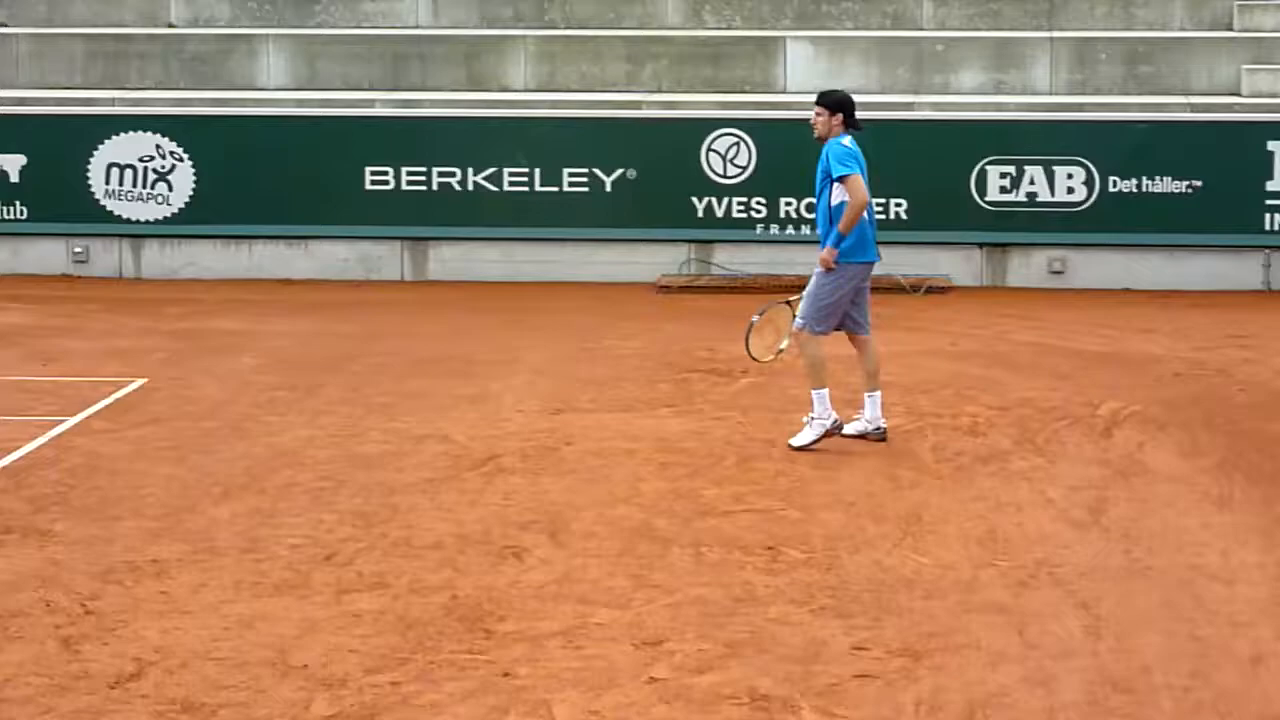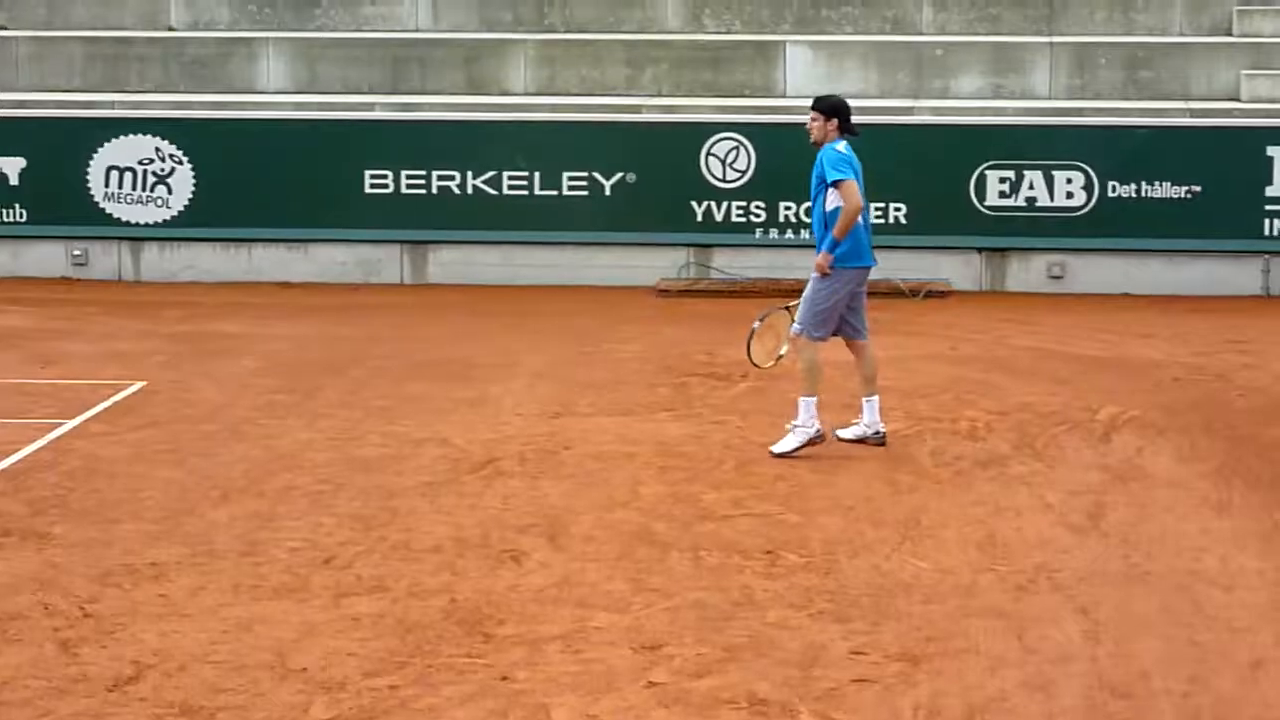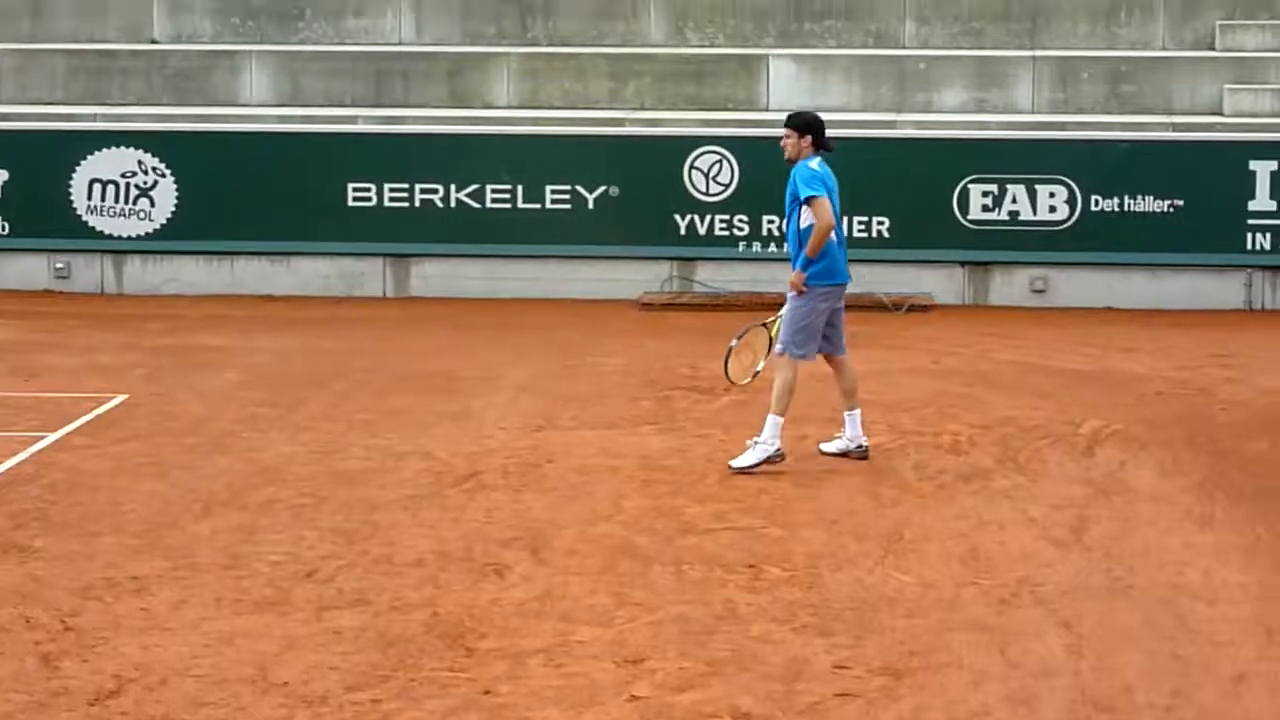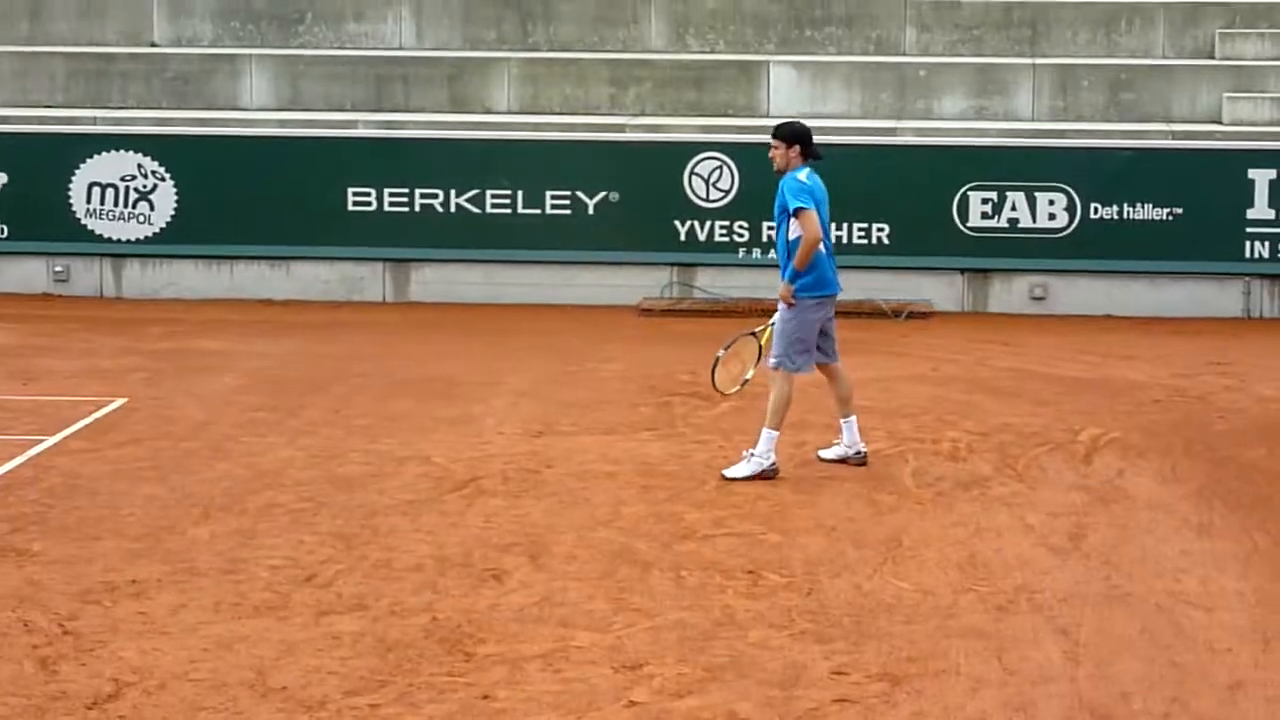
dt=0.1s
person 1, frame 1
left shoulder: (838, 149)
right shoulder: (845, 149)
left elbow: (860, 199)
left wrist: (833, 244)
left hip: (845, 257)
right hip: (858, 256)
left knee: (806, 329)
right knee: (860, 334)
left ankle: (823, 415)
right ankle: (873, 419)
person 1, frame 2
left shoulder: (833, 154)
right shoulder: (842, 154)
left elbow: (855, 204)
left wrist: (829, 249)
left hip: (840, 262)
right hip: (853, 262)
left knee: (803, 336)
right knee: (857, 339)
left ankle: (807, 424)
right ankle: (872, 423)
person 1, frame 3
left shoulder: (806, 172)
right shoulder: (820, 171)
left elbow: (826, 223)
left wrist: (801, 268)
left hip: (815, 279)
right hip: (831, 277)
left knee: (786, 356)
right knee: (836, 355)
left ankle: (769, 443)
right ankle: (855, 437)
person 1, frame 4
left shoulder: (794, 182)
right shoulder: (810, 181)
left elbow: (813, 235)
left wrist: (790, 279)
left hip: (805, 290)
right hip: (820, 288)
left knee: (781, 369)
right knee: (829, 364)
left ankle: (764, 457)
right ankle: (852, 444)
